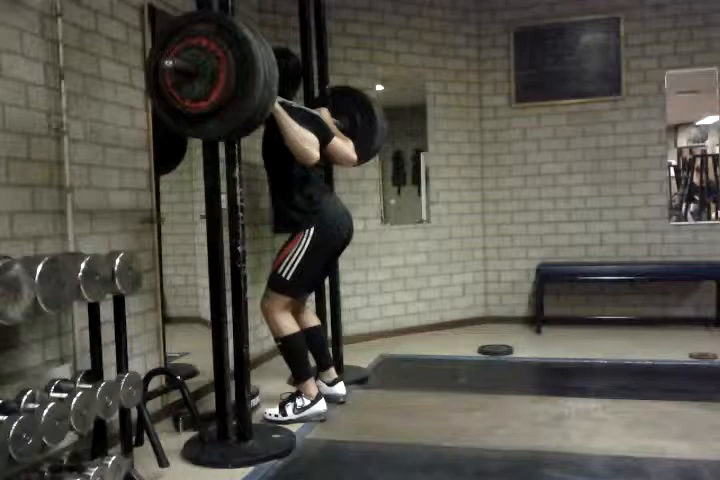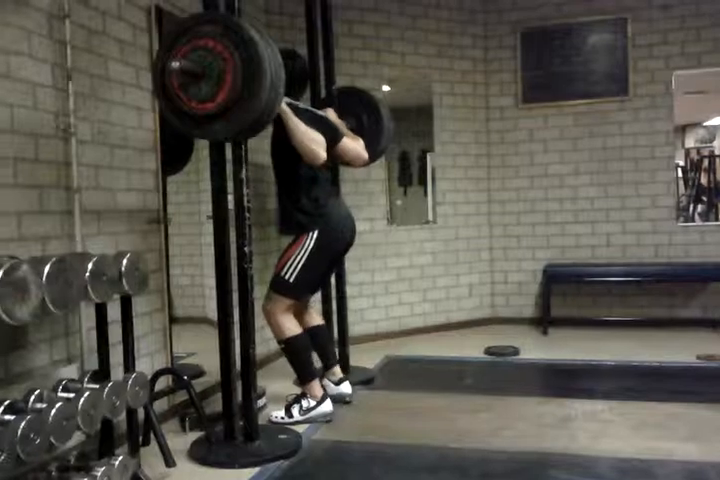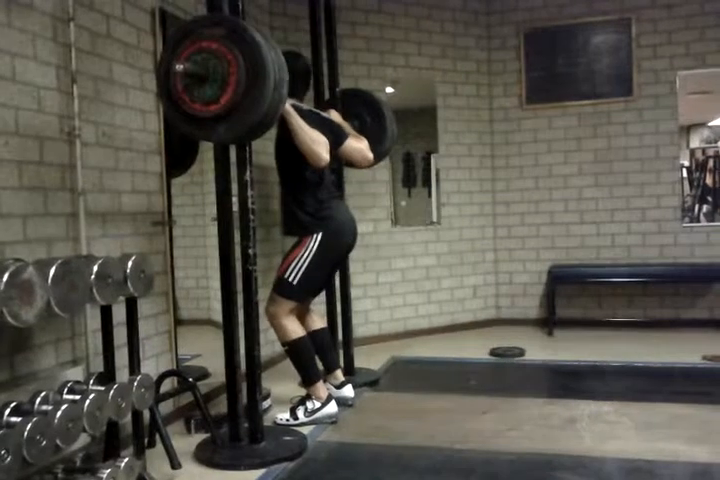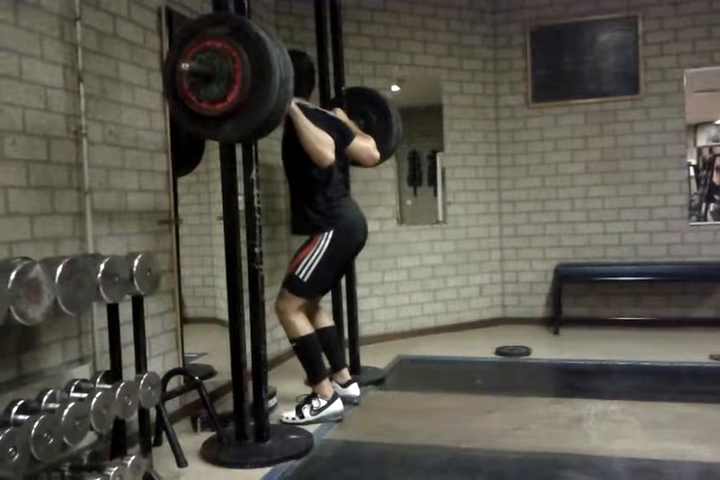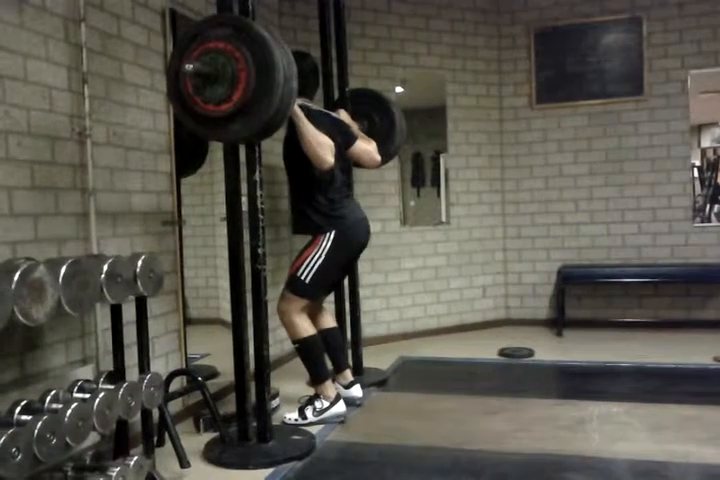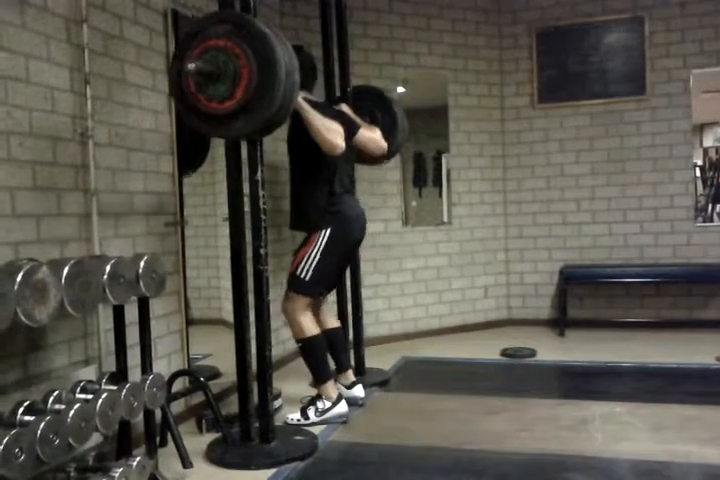
dt=0.3s
person 1, frame 1
left shoulder: (287, 115)
right shoulder: (307, 116)
left elbow: (310, 154)
right elbow: (348, 157)
left wrist: (274, 109)
right wrist: (329, 122)
left hip: (317, 224)
right hip: (335, 219)
left knee: (275, 305)
right knee: (294, 302)
left ankle: (310, 396)
right ankle: (329, 380)
person 1, frame 2
left shoulder: (293, 117)
right shoulder: (315, 118)
left elbow: (316, 155)
right elbow: (359, 155)
left wrist: (281, 110)
right wrist: (337, 122)
left hip: (320, 226)
right hip: (337, 221)
left knee: (277, 307)
right knee: (298, 303)
left ankle: (314, 398)
right ankle: (336, 379)
person 1, frame 3
left shoulder: (296, 119)
right shoulder: (319, 119)
left elbow: (320, 156)
right elbow: (364, 156)
left wrist: (286, 110)
right wrist: (341, 123)
left hip: (321, 228)
right hip: (337, 223)
left knee: (279, 309)
right knee: (299, 306)
left ankle: (320, 399)
right ankle: (337, 382)
person 1, frame 4
left shoulder: (304, 118)
right shoulder: (326, 117)
left elbow: (325, 156)
right elbow: (371, 154)
left wrist: (291, 109)
right wrist: (347, 122)
left hip: (333, 227)
right hip: (348, 222)
left knee: (289, 305)
right knee: (308, 303)
left ankle: (325, 398)
right ankle: (343, 381)
person 1, frame 5
left shoulder: (306, 120)
right shoulder: (330, 120)
left elbow: (325, 159)
right elbow: (372, 158)
left wrist: (293, 112)
right wrist: (351, 125)
left hip: (336, 229)
right hip: (352, 224)
left knee: (291, 307)
right knee: (312, 304)
left ankle: (328, 399)
right ankle: (346, 382)
person 1, frame 6
left shoulder: (309, 113)
right shoulder: (330, 111)
left elbow: (334, 144)
right elbow: (378, 145)
left wrist: (298, 104)
right wrist: (352, 116)
left hip: (331, 223)
right hip: (348, 218)
left knee: (296, 306)
right knee: (314, 303)
left ankle: (330, 399)
right ankle: (348, 382)
